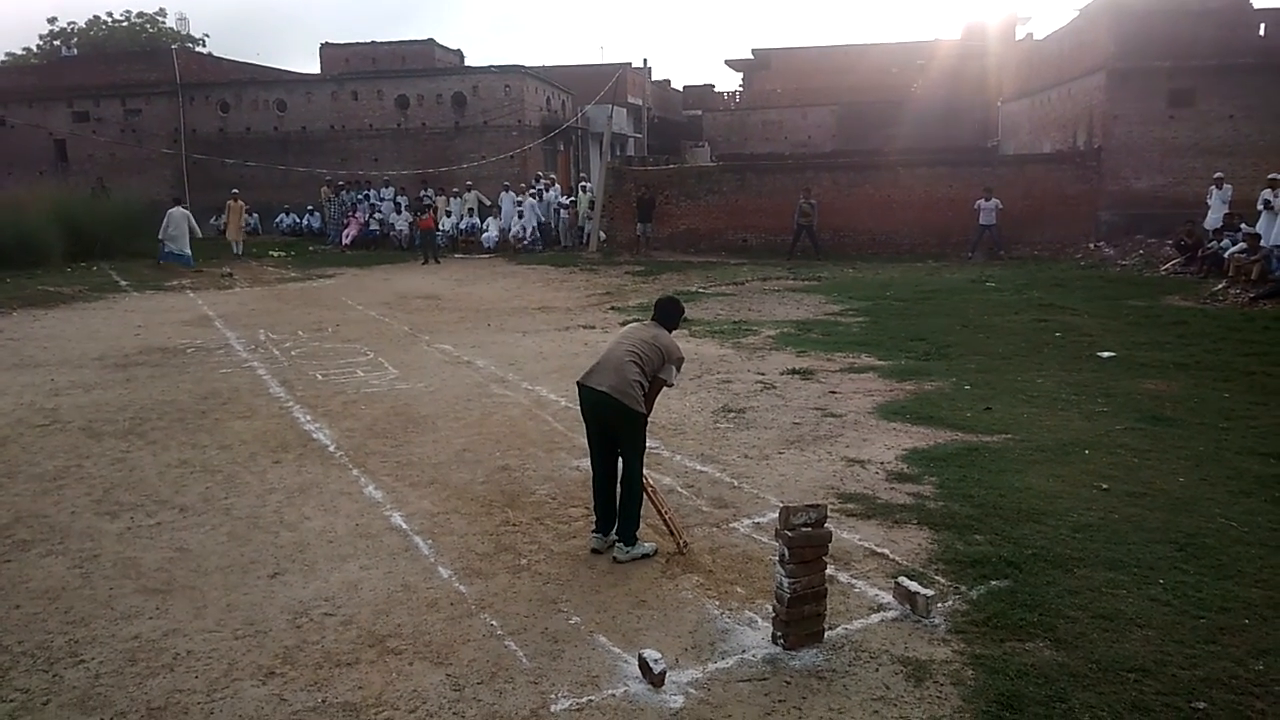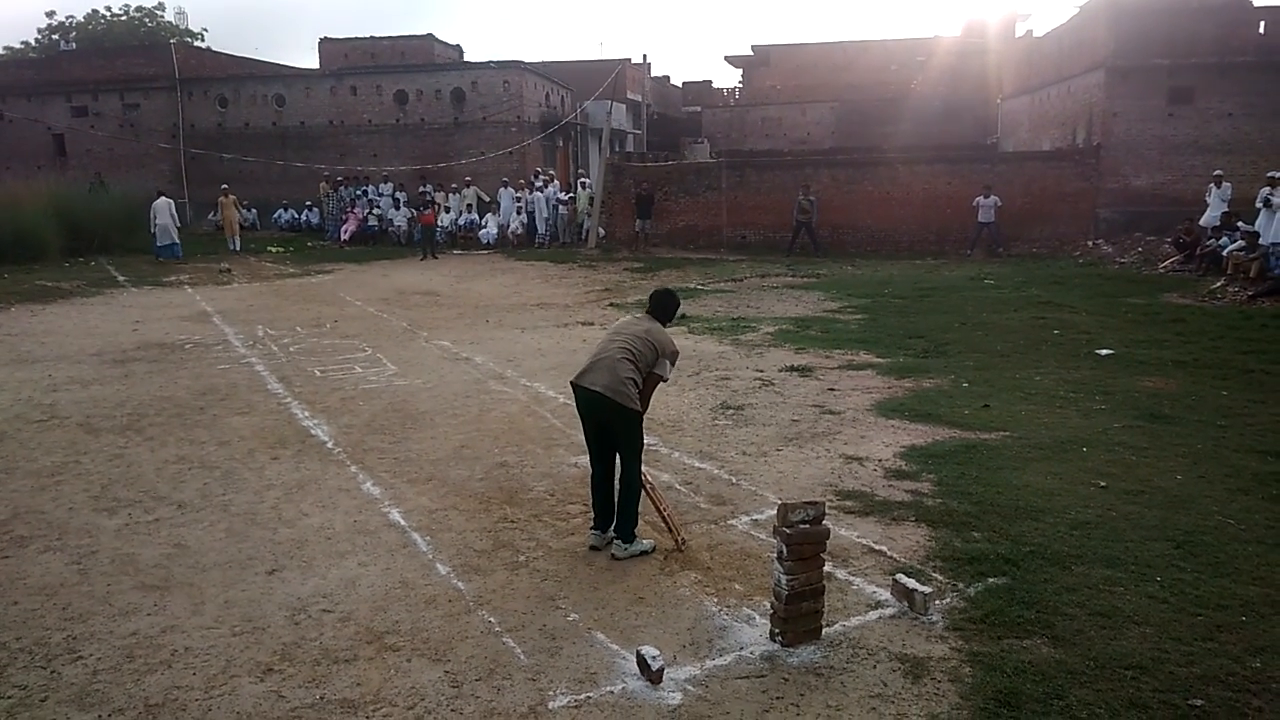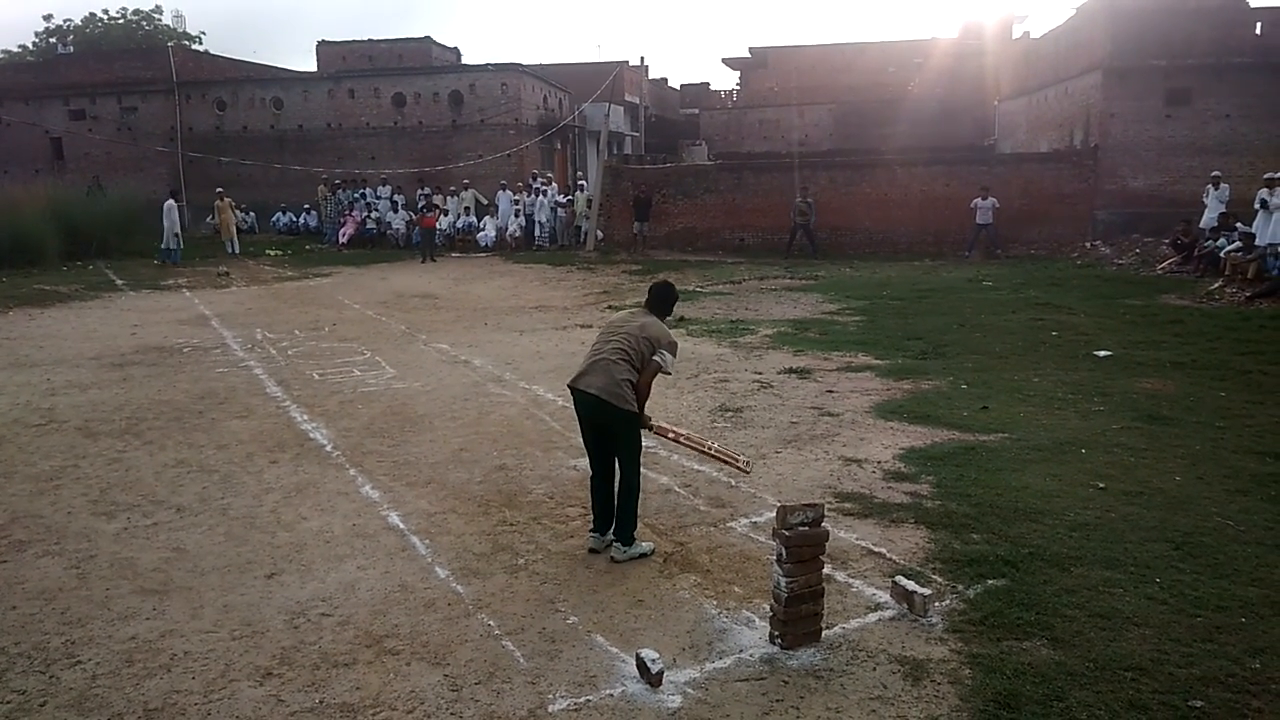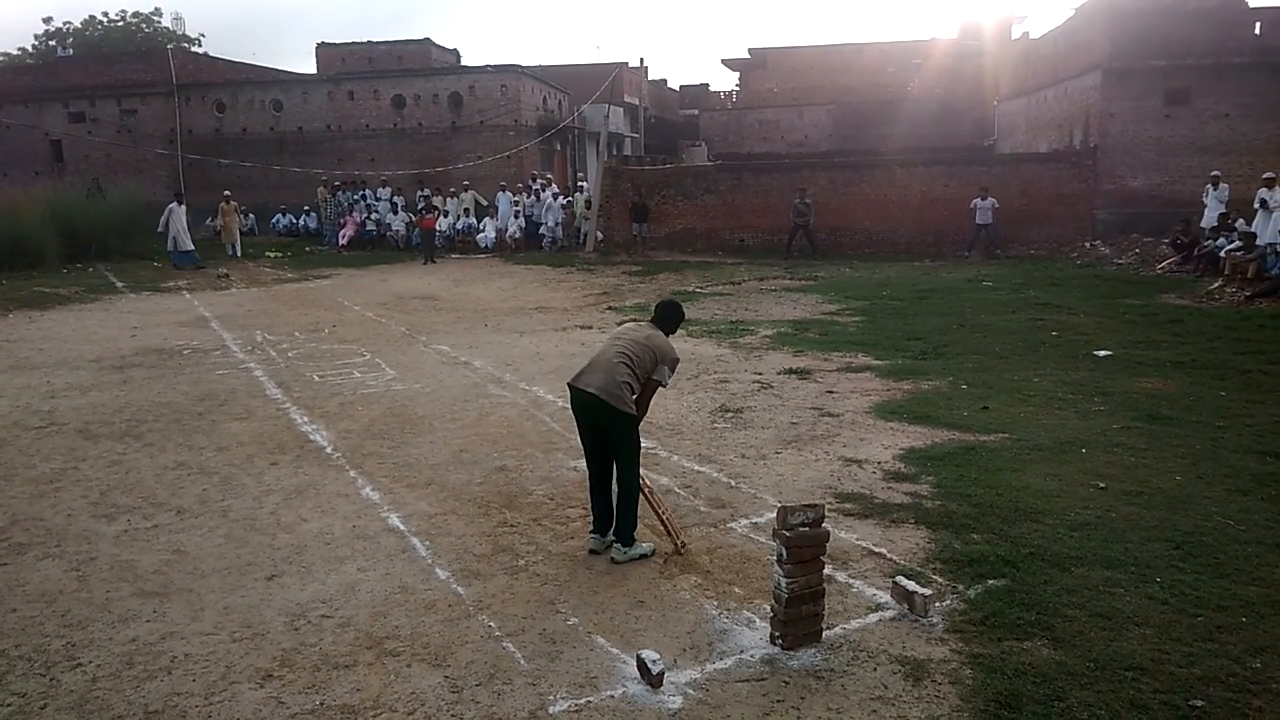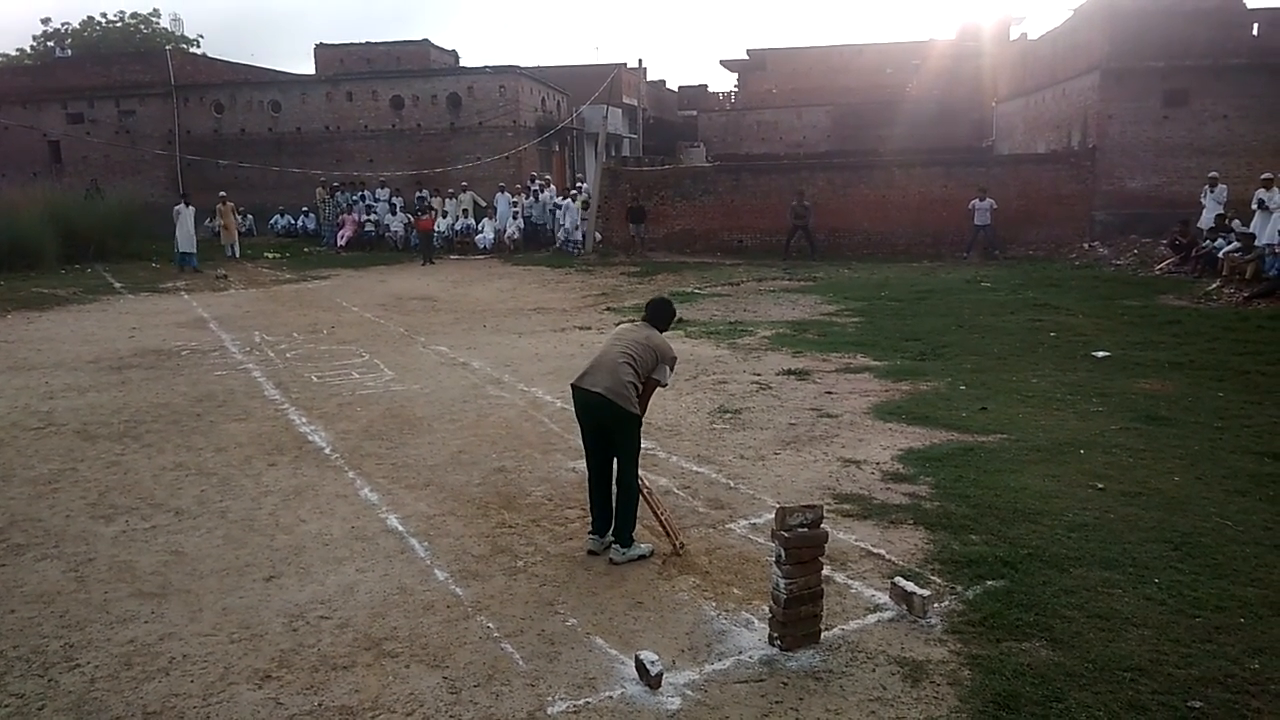
dt=0.5s
person 1, frame 1
left shoulder: (630, 329)
right shoulder: (673, 351)
right elbow: (650, 396)
left wrist: (633, 423)
right wrist: (638, 425)
left hip: (589, 389)
right hip: (623, 399)
left knee: (602, 468)
right knee: (632, 473)
left ankle: (601, 534)
right ankle: (626, 544)
person 1, frame 2
left shoulder: (623, 323)
right shoulder: (667, 345)
right elbow: (646, 392)
right wrist: (634, 420)
left hip: (583, 387)
right hip: (618, 397)
left knee: (600, 465)
right knee: (630, 470)
left ankle: (599, 531)
right ankle: (624, 541)
person 1, frame 3
left shoulder: (618, 318)
right shoulder: (665, 338)
right elbow: (643, 384)
right wrist: (639, 416)
left hip: (581, 390)
right hip: (615, 399)
left knee: (600, 469)
right knee: (629, 474)
left ankle: (599, 534)
right ankle: (624, 544)
person 1, frame 4
left shoulder: (626, 328)
right shoulder: (668, 352)
right elbow: (643, 399)
left wrist: (626, 427)
right wrist: (630, 428)
left hip: (580, 390)
right hip: (612, 400)
left knee: (597, 470)
right knee: (627, 475)
left ankle: (599, 535)
right ankle: (624, 544)
person 1, frame 5
left shoulder: (622, 329)
right shoulder: (665, 351)
right elbow: (644, 396)
right wrist: (632, 425)
left hip: (583, 391)
right hip: (617, 400)
left knee: (598, 470)
right knee: (627, 476)
left ankle: (598, 536)
right ankle: (623, 545)
